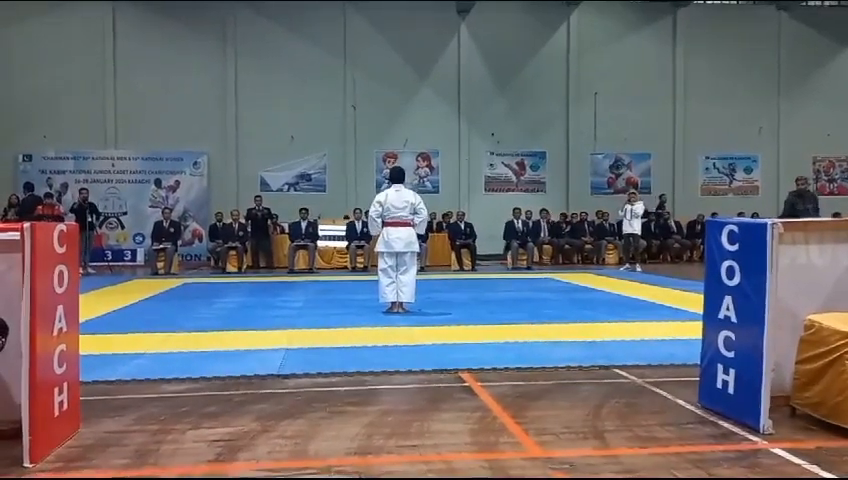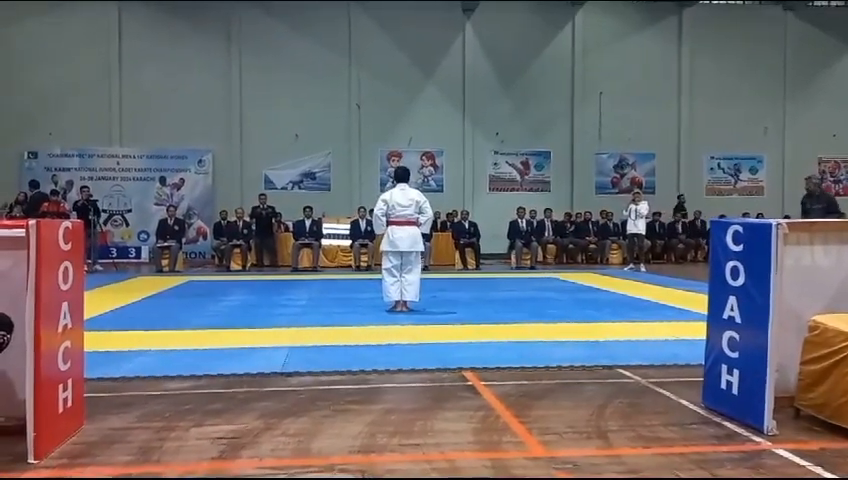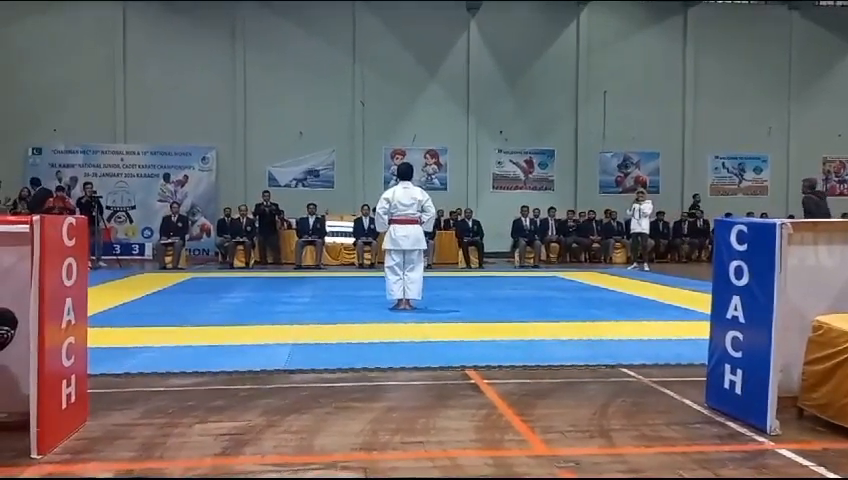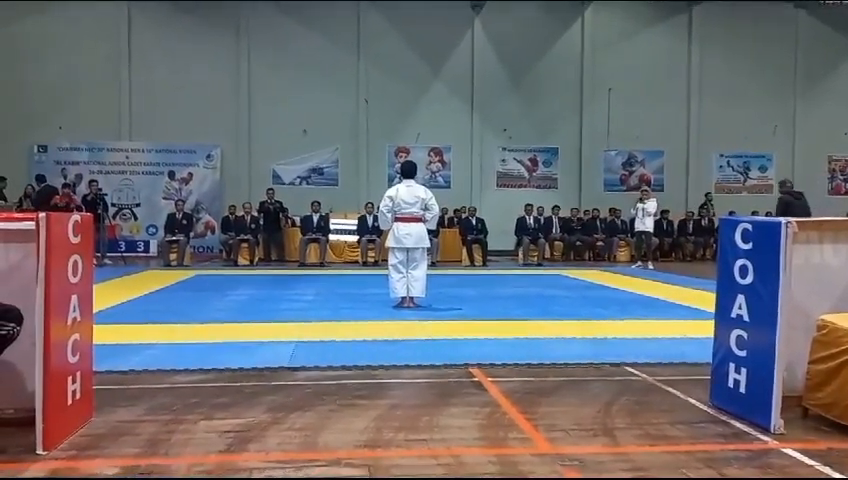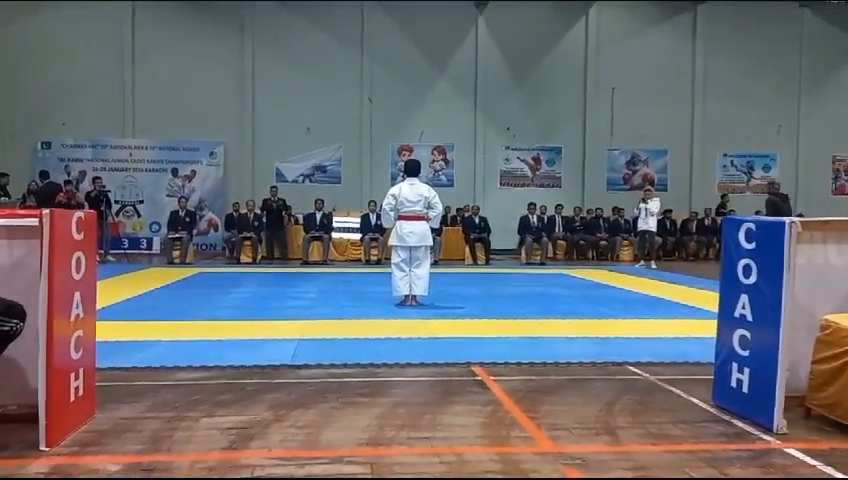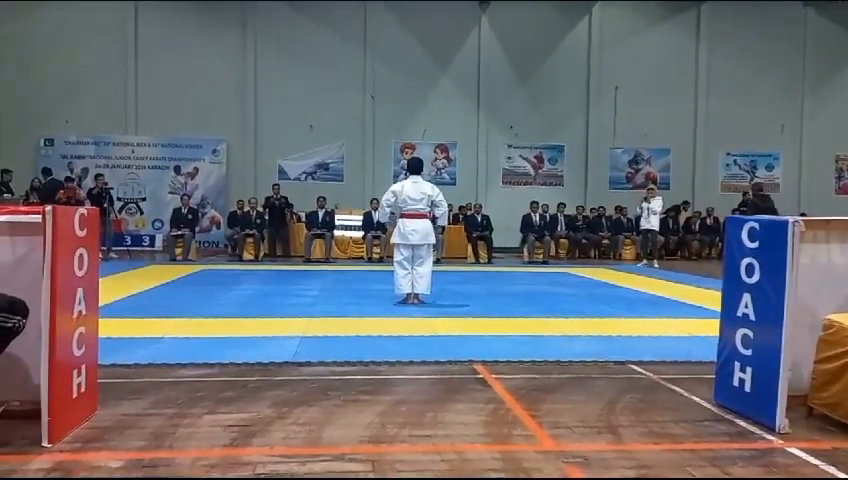
dt=0.5s
person 1, frame 1
left shoulder: (382, 195)
right shoulder: (413, 195)
left elbow: (373, 215)
right elbow: (423, 214)
left wrist: (378, 232)
right wrist: (415, 231)
left hip: (388, 235)
right hip: (407, 235)
left knee: (387, 271)
right knee: (406, 271)
left ankle: (392, 304)
right ankle: (402, 304)
person 1, frame 2
left shoulder: (387, 195)
right shoulder: (417, 194)
left elbow: (378, 214)
right elbow: (428, 213)
left wrist: (383, 230)
right wrist: (419, 229)
left hip: (393, 234)
right hip: (412, 235)
left knee: (391, 270)
right knee: (410, 270)
left ankle: (396, 303)
right ankle: (406, 303)
person 1, frame 3
left shoulder: (390, 193)
right shoulder: (420, 192)
left elbow: (380, 212)
right elbow: (430, 212)
left wrist: (385, 229)
right wrist: (422, 226)
left hip: (395, 233)
right hip: (414, 233)
left knee: (394, 269)
right knee: (413, 269)
left ankle: (399, 301)
right ankle: (408, 301)
person 1, frame 4
left shoulder: (393, 190)
right shoulder: (423, 191)
left elbow: (384, 210)
right elbow: (434, 210)
left wrist: (388, 227)
right wrist: (425, 225)
left hip: (399, 231)
right hip: (418, 231)
left knee: (398, 267)
right knee: (417, 267)
left ankle: (403, 299)
right ankle: (412, 299)
person 1, frame 5
left shoulder: (396, 189)
right shoulder: (427, 189)
left elbow: (387, 208)
right elbow: (437, 209)
left wrist: (391, 225)
right wrist: (429, 224)
left hip: (402, 229)
right hip: (421, 229)
left knee: (401, 265)
right knee: (420, 265)
left ankle: (405, 297)
right ankle: (415, 297)
person 1, frame 6
left shoulder: (399, 186)
right shoulder: (430, 187)
left elbow: (385, 203)
right elbow: (442, 206)
left wrist: (386, 220)
right wrist: (439, 224)
left hip: (405, 226)
right hip: (424, 227)
left knee: (403, 263)
right knee: (422, 263)
left ankle: (408, 295)
right ankle: (417, 296)
